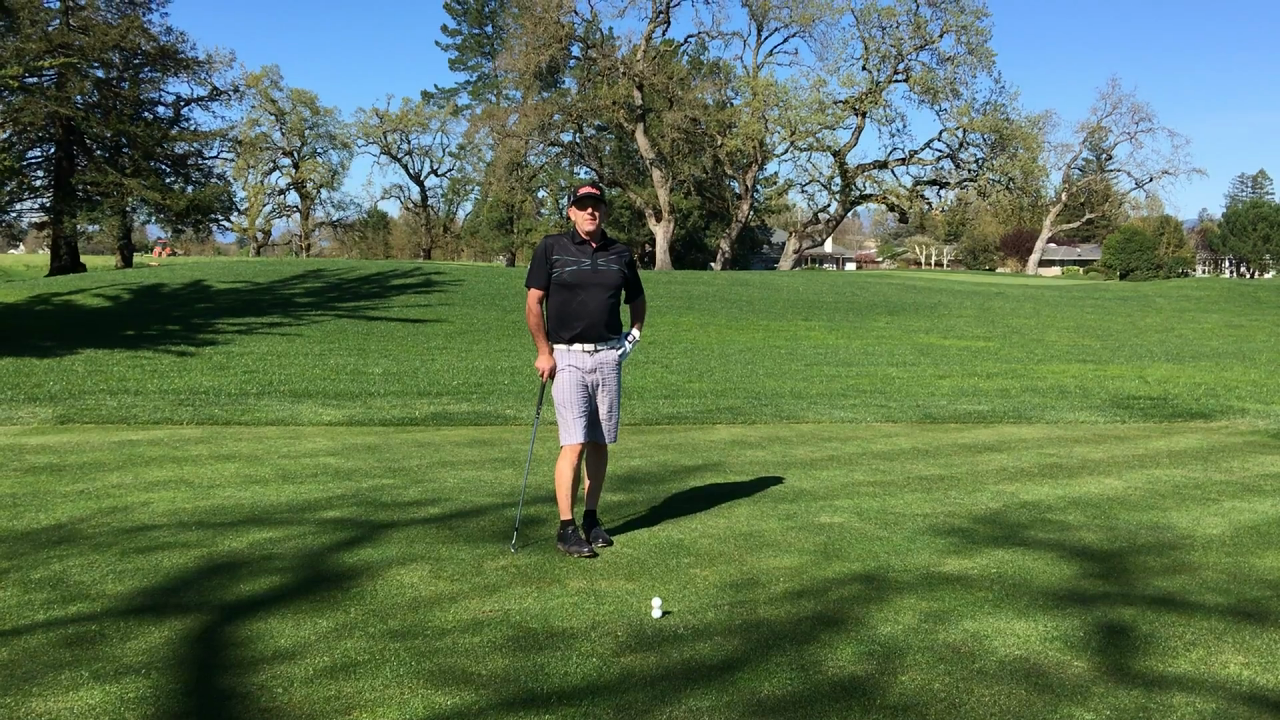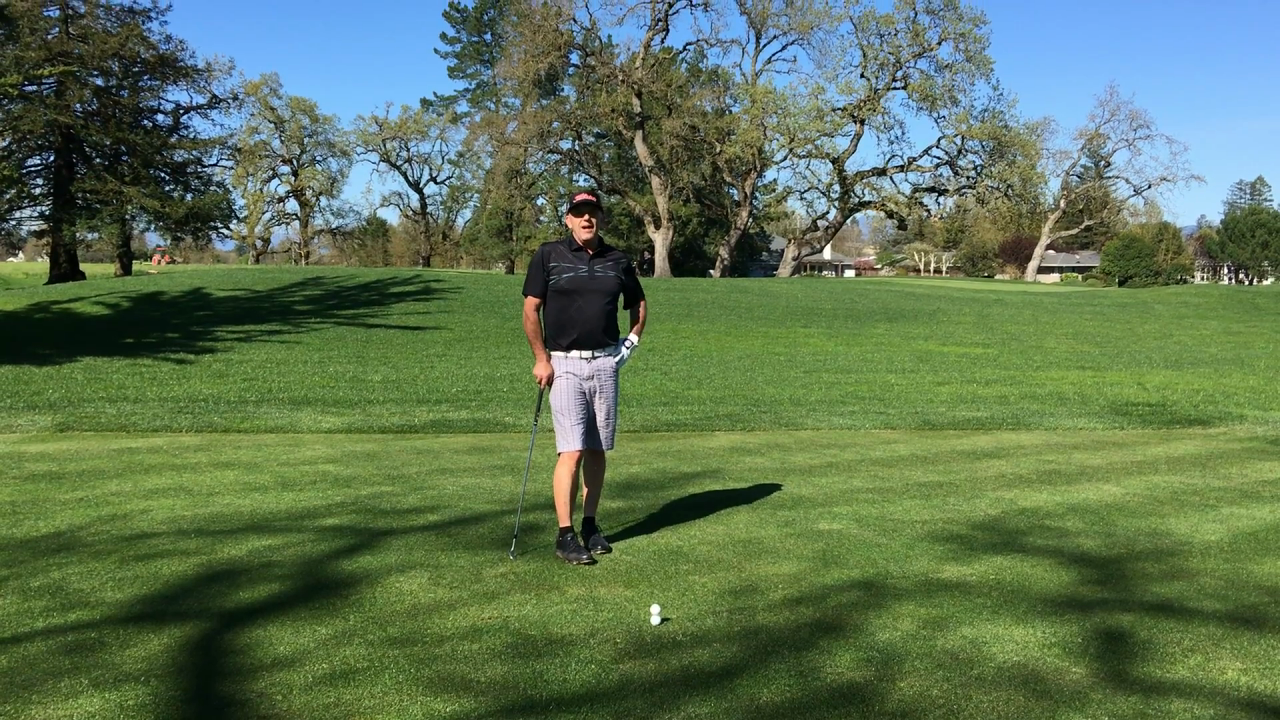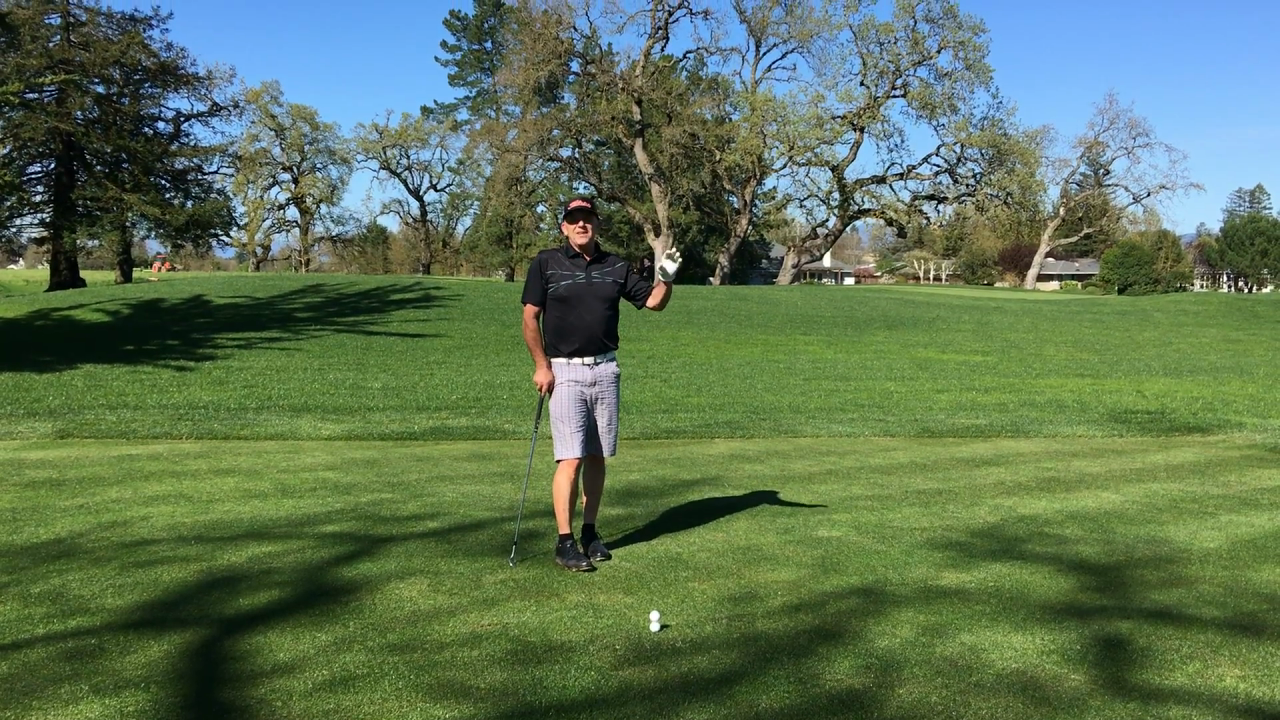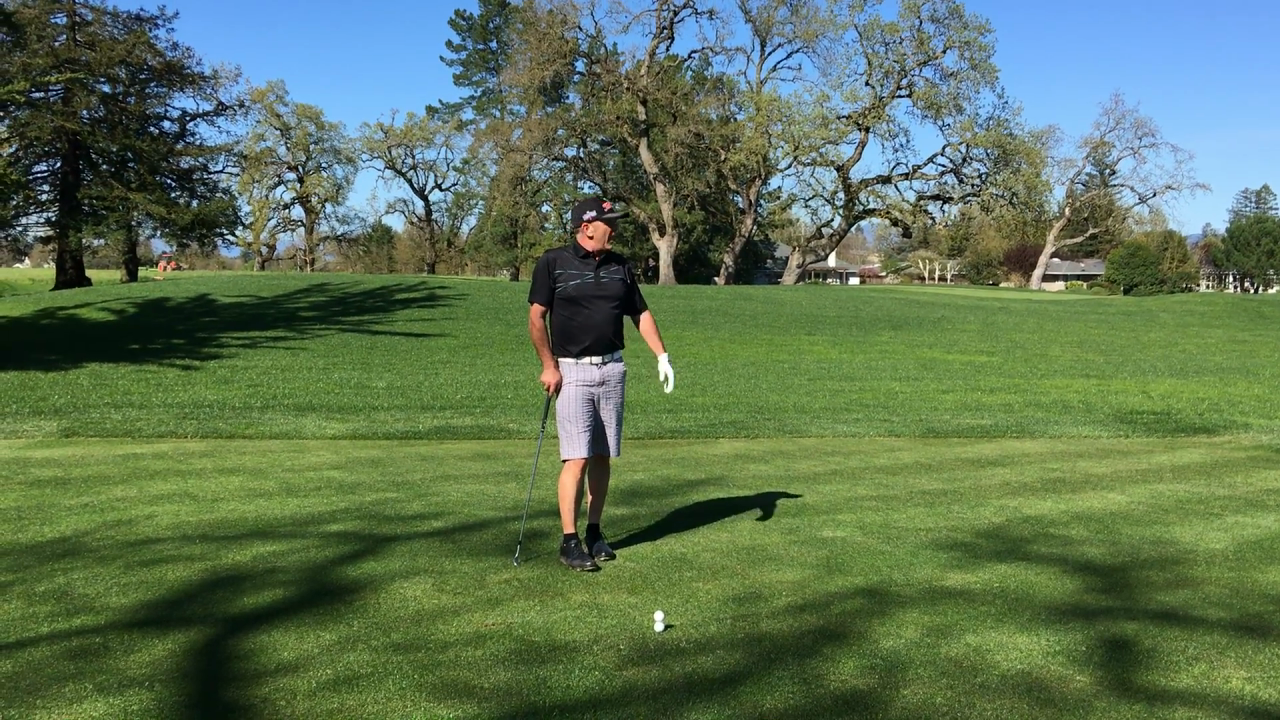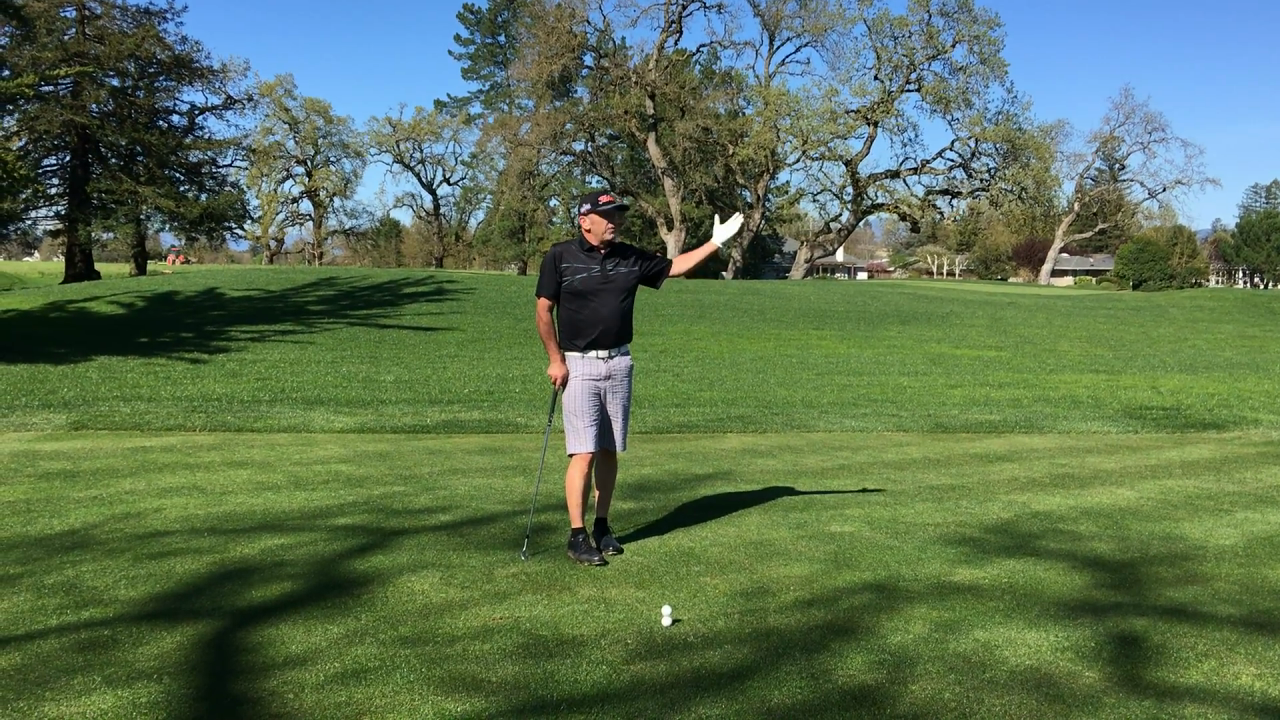
dt=0.7s
person 1, frame 1
left shoulder: (620, 254)
right shoulder: (551, 248)
left elbow: (637, 299)
right elbow: (534, 302)
left wrist: (633, 335)
right wrist: (544, 352)
left hip: (608, 356)
right hip: (567, 357)
left knee: (600, 443)
right knee: (574, 443)
left ankle: (591, 518)
right ankle: (566, 527)
person 1, frame 2
left shoulder: (618, 260)
right shoulder: (548, 255)
left elbow: (639, 303)
right elbow: (530, 309)
left wrist: (632, 340)
right wrist: (541, 358)
left hip: (606, 363)
right hip: (564, 364)
left knee: (597, 449)
right knee: (571, 450)
left ankle: (590, 525)
right ankle: (565, 534)
person 1, frame 3
left shoulder: (617, 267)
right shoulder: (546, 263)
left elbow: (651, 301)
right elbow: (530, 317)
left wrist: (666, 278)
right wrist: (542, 365)
left hip: (606, 369)
right hip: (565, 371)
left knee: (598, 456)
right knee: (571, 458)
left ankle: (589, 532)
right ankle: (564, 541)
person 1, frame 4
left shoulder: (621, 266)
right shoulder: (553, 262)
left elbow: (641, 314)
right elbow: (537, 317)
left wrist: (662, 356)
right wrist: (549, 365)
left hip: (613, 369)
right hip: (572, 371)
left knee: (602, 457)
right knee: (576, 458)
left ankle: (594, 532)
right ankle: (569, 540)
person 1, frame 5
left shoulder: (630, 257)
right shoulder: (560, 256)
left elbow: (675, 266)
right elbow: (543, 310)
left wrist: (716, 242)
right wrist: (555, 360)
left hip: (619, 363)
right hip: (579, 365)
left knee: (609, 450)
right knee: (583, 452)
left ankle: (602, 526)
right ankle: (577, 535)
